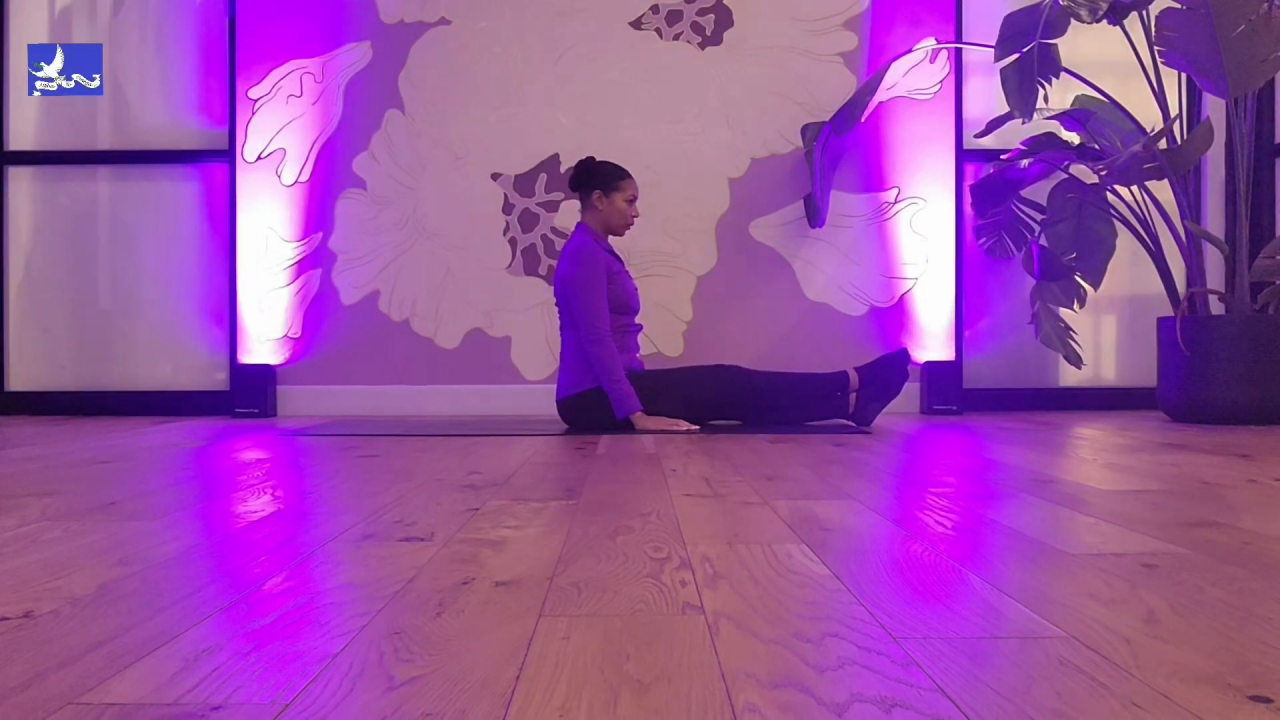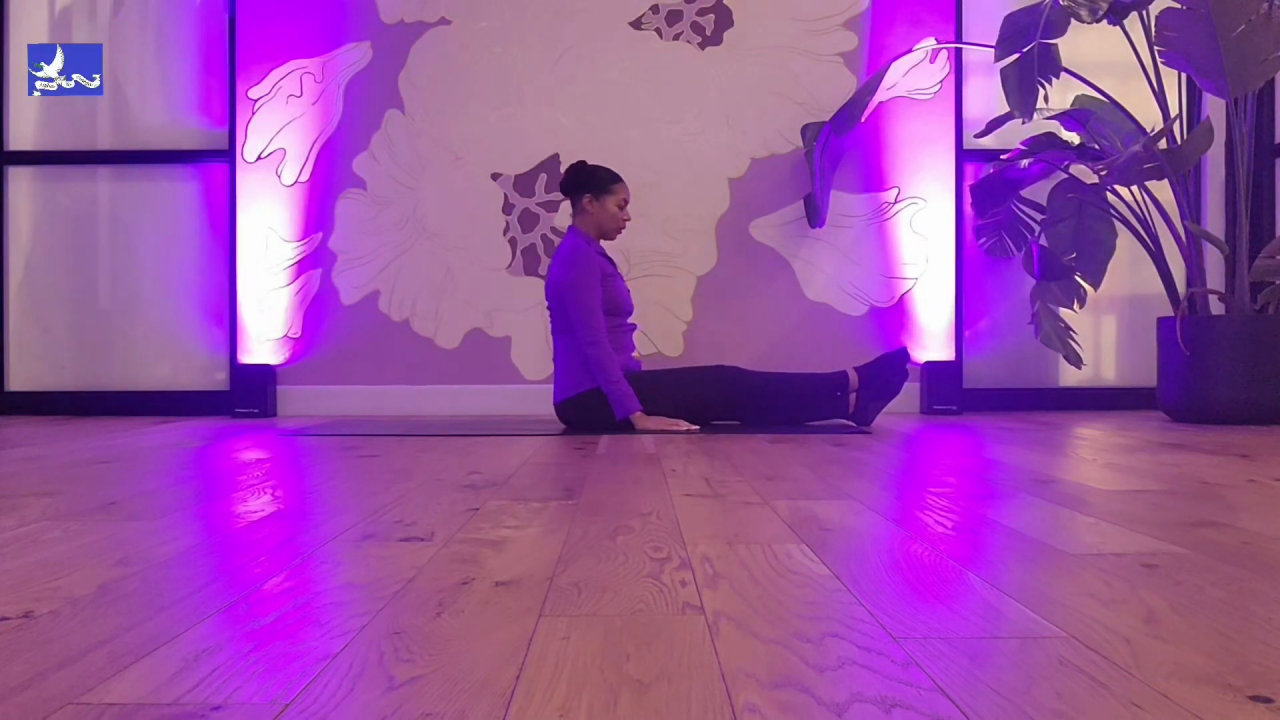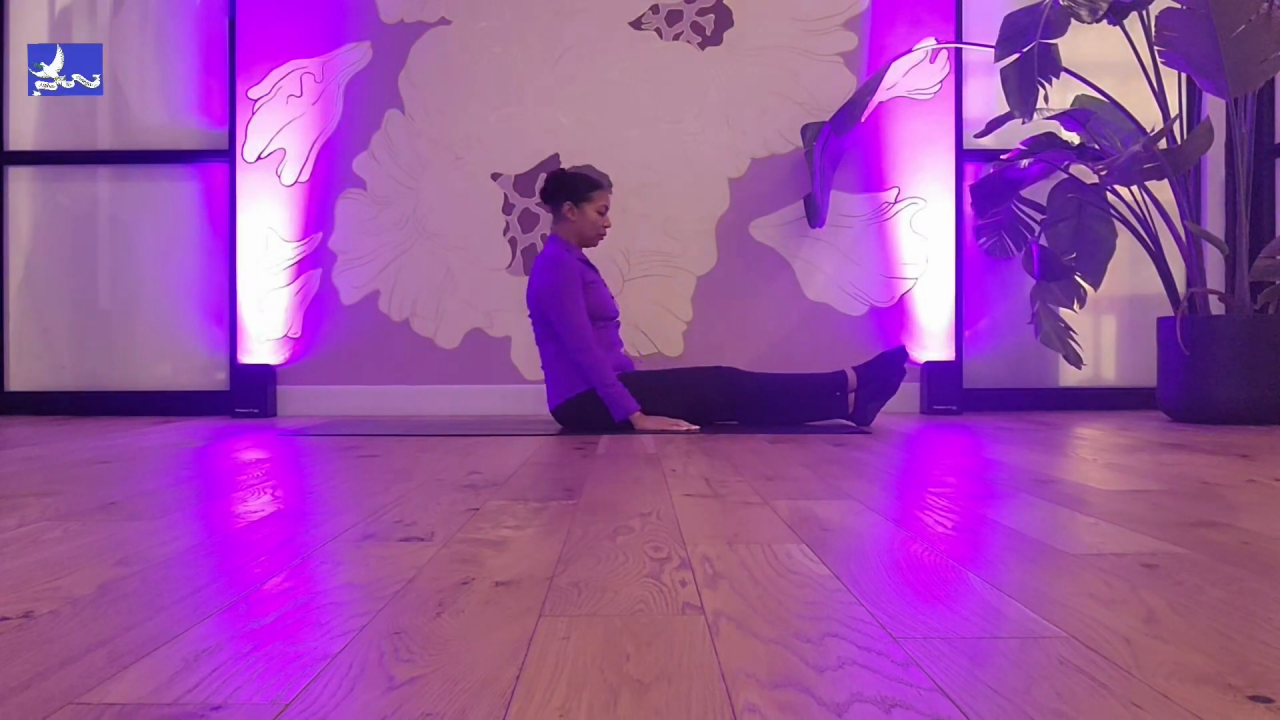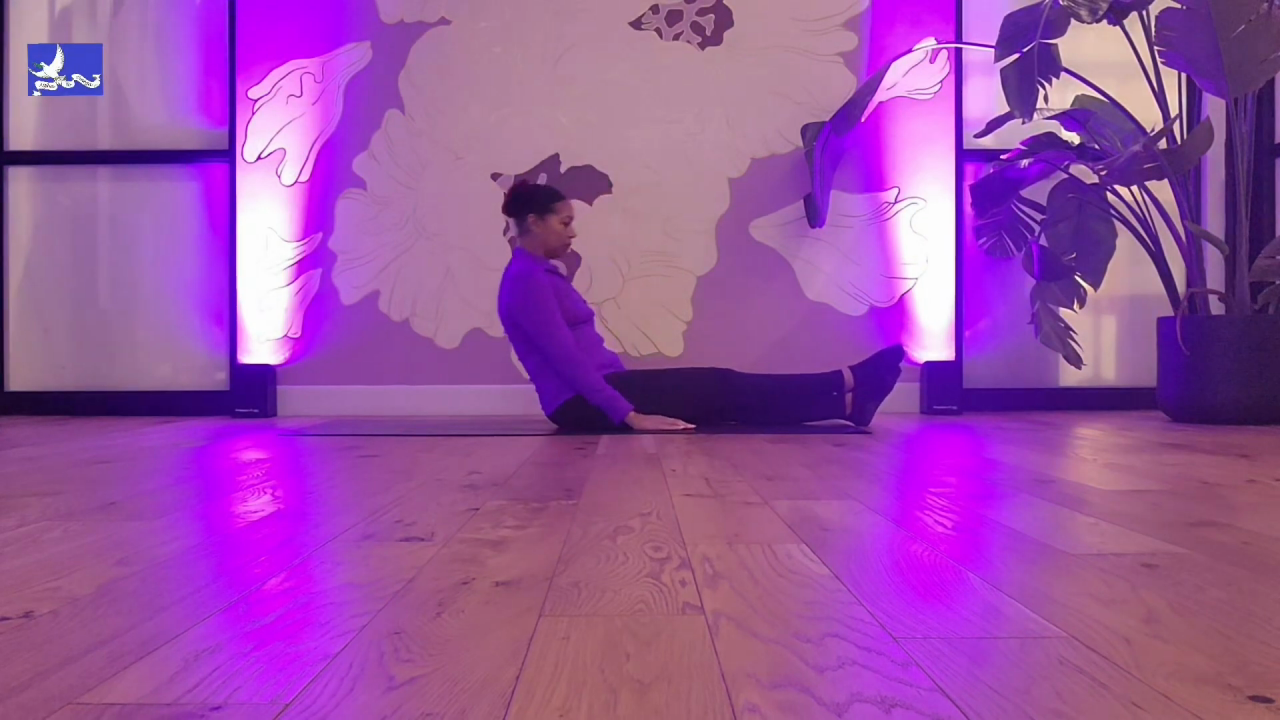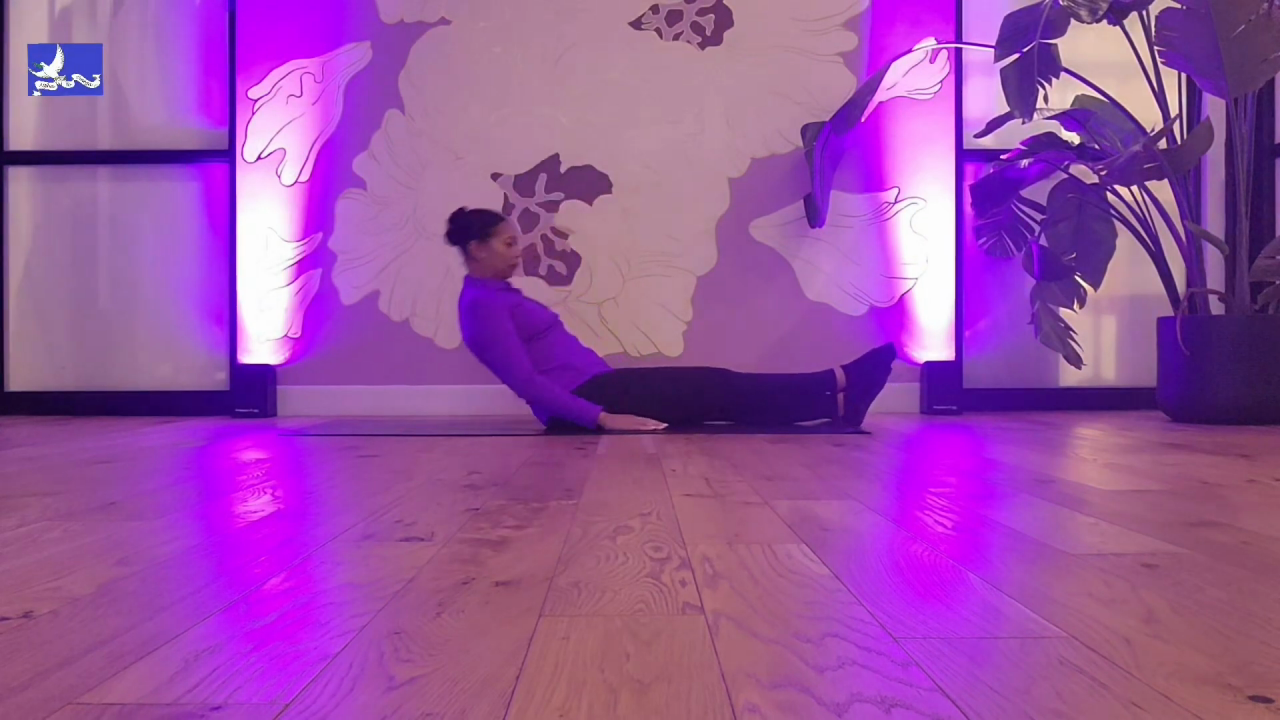
dt=0.3s
person 1, frame 1
left shoulder: (596, 252)
right shoulder: (584, 253)
right elbow: (596, 341)
left wrist: (640, 400)
right wrist: (636, 414)
left hip: (606, 394)
right hip: (594, 400)
left knee: (725, 390)
right knee: (726, 384)
left ankle: (850, 400)
right ankle: (851, 383)
person 1, frame 2
left shoulder: (587, 254)
right shoulder: (577, 256)
right elbow: (593, 342)
left wrist: (637, 400)
right wrist: (635, 414)
left hip: (603, 394)
right hip: (592, 401)
left knee: (724, 388)
right knee: (725, 385)
left ankle: (849, 397)
right ankle: (849, 385)
person 1, frame 3
left shoulder: (571, 262)
right shoulder: (556, 264)
right elbow: (583, 349)
left wrist: (636, 400)
right wrist: (634, 415)
left hip: (599, 395)
right hip: (588, 403)
left knee: (725, 387)
right knee: (724, 388)
left ankle: (848, 398)
right ankle: (848, 388)
person 1, frame 4
left shoulder: (540, 274)
right shoulder: (525, 279)
right elbow: (566, 359)
left wrist: (627, 403)
right wrist: (629, 416)
left hip: (595, 394)
right hip: (583, 406)
left knee: (718, 387)
right knee: (719, 389)
left ankle: (845, 393)
right ankle: (845, 389)
person 1, frame 5
left shoulder: (498, 296)
right shoulder: (481, 305)
right elbow: (528, 383)
left wrist: (610, 400)
right wrist: (601, 417)
left hip: (593, 389)
right hip: (585, 398)
left knee: (712, 385)
right knee: (712, 390)
left ankle: (836, 393)
right ankle: (837, 392)
